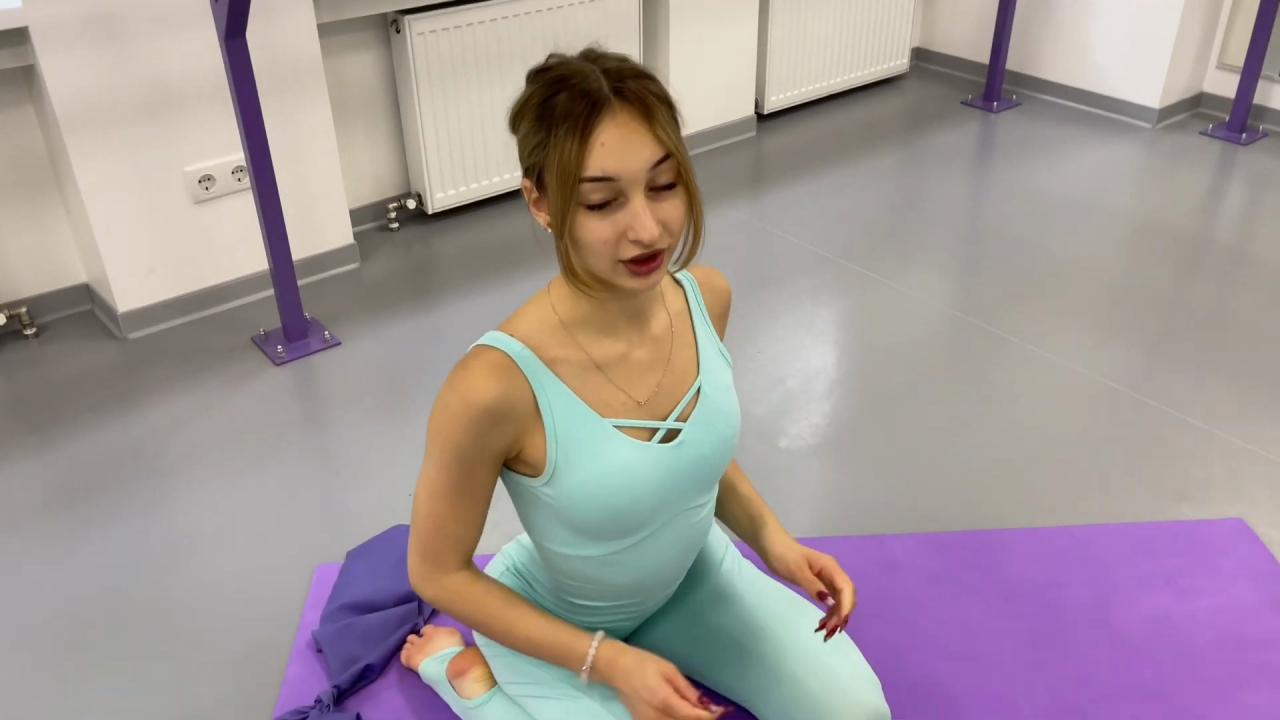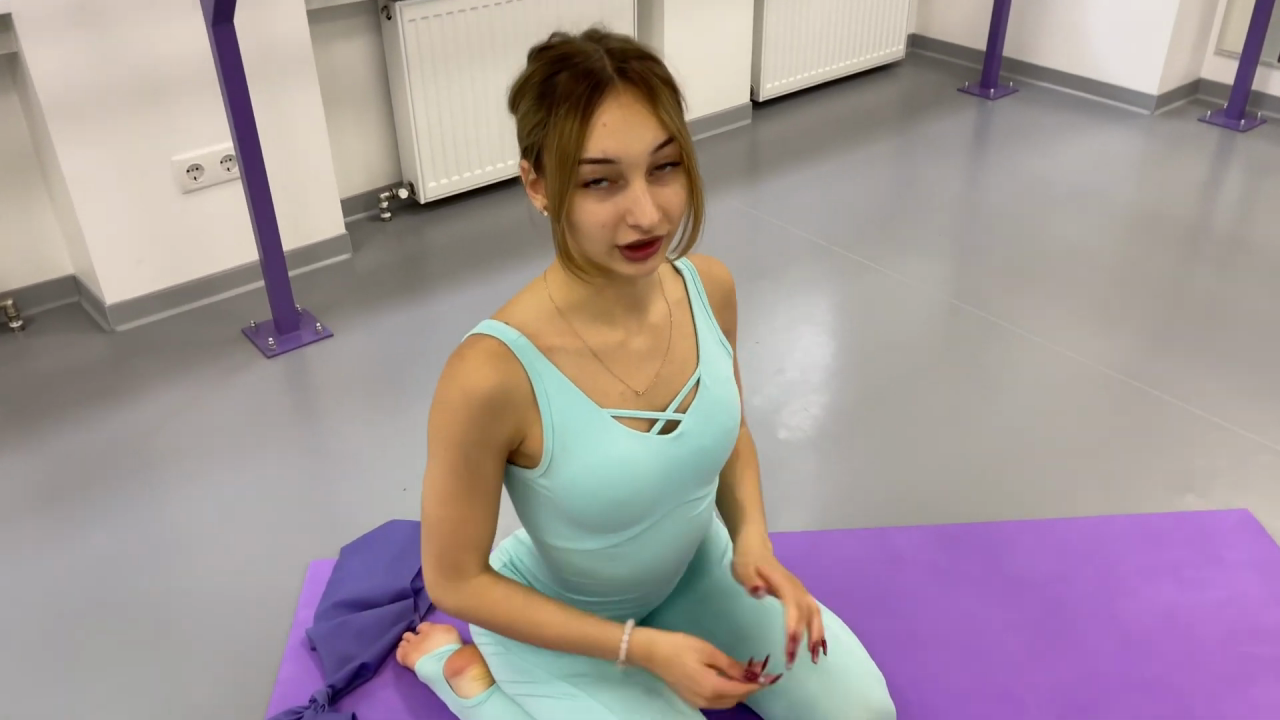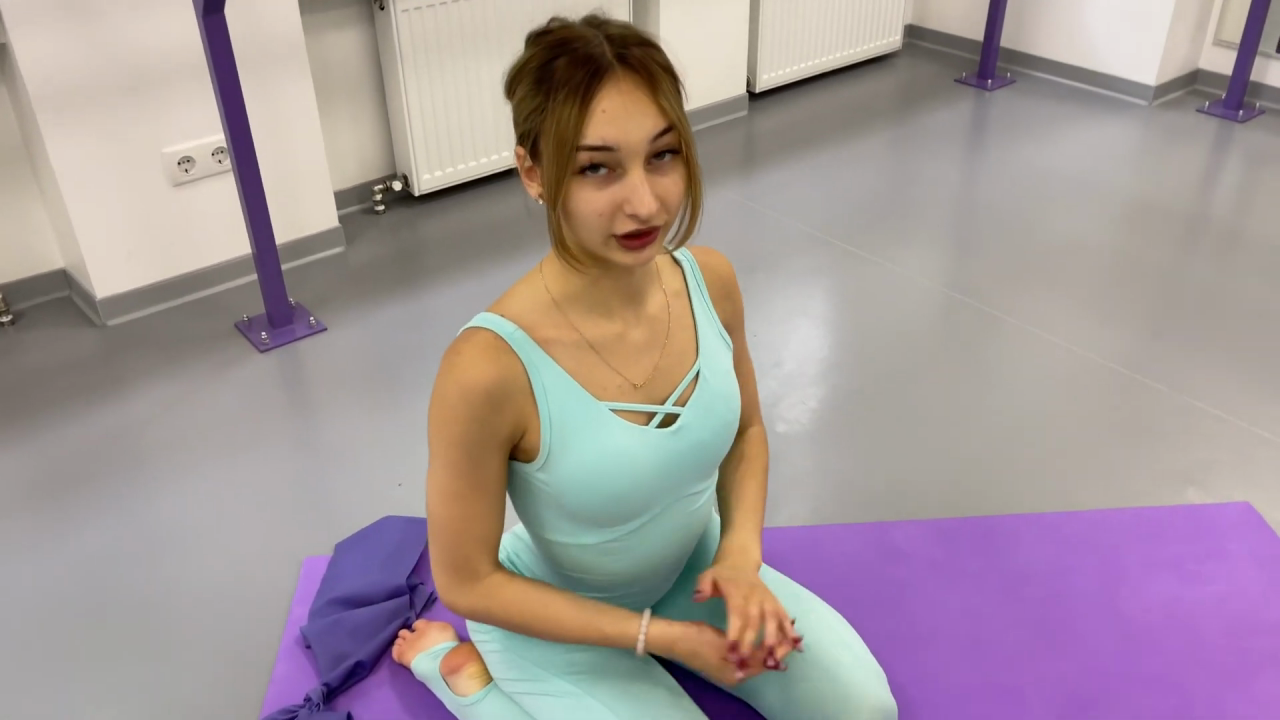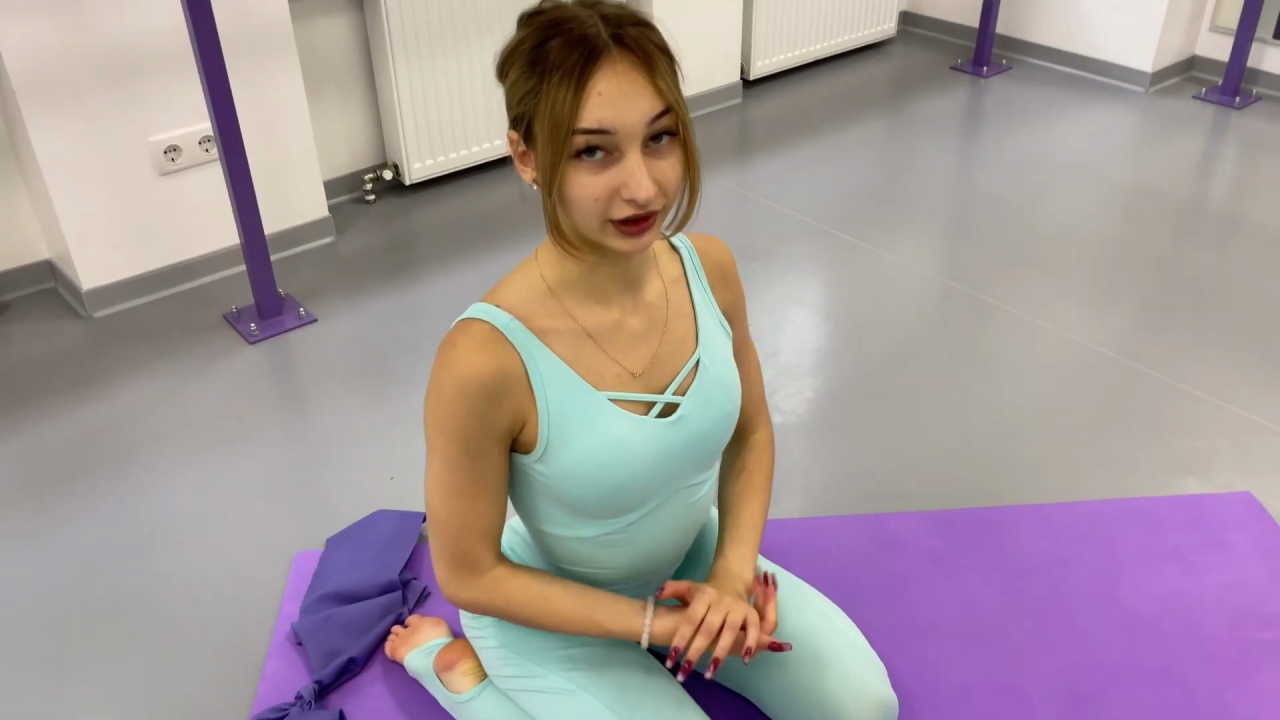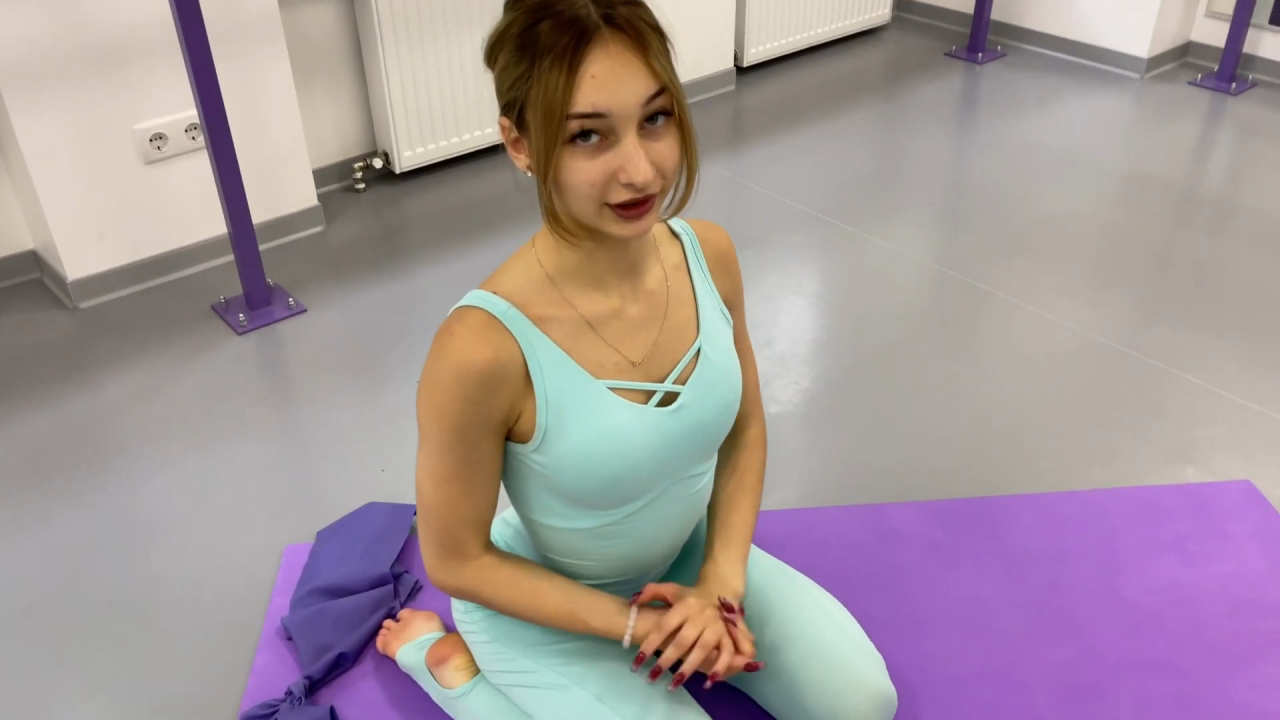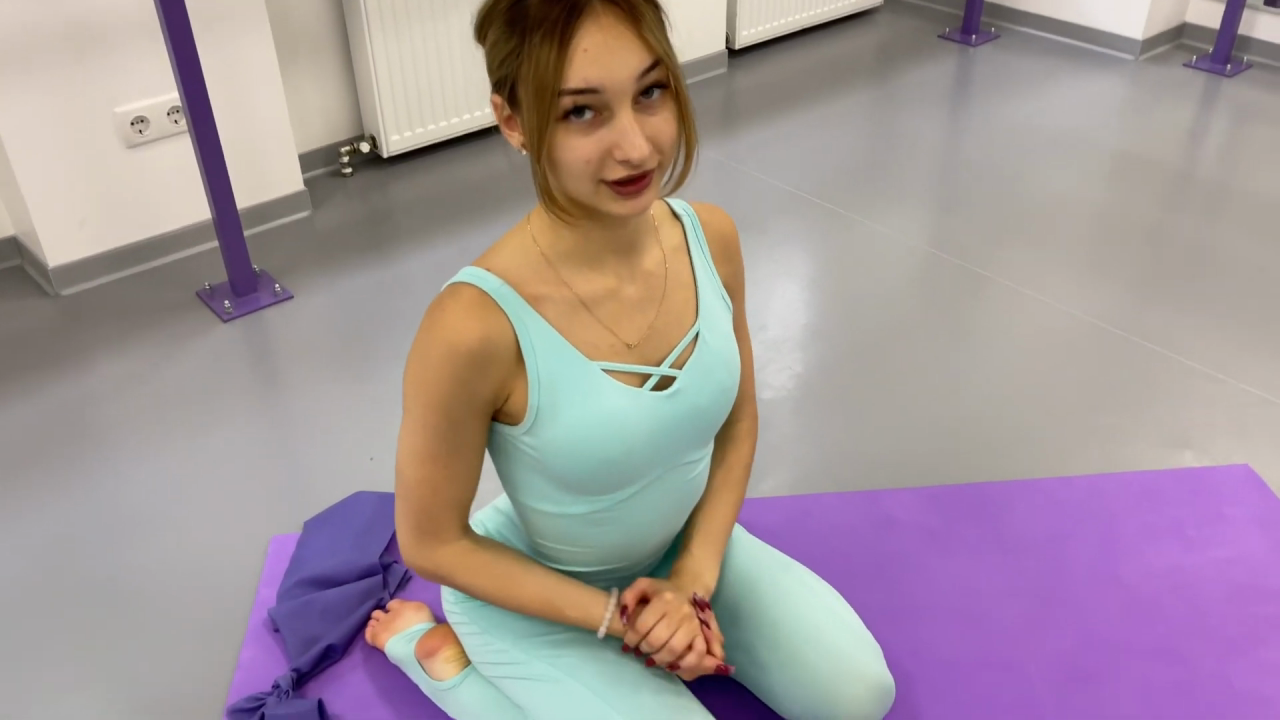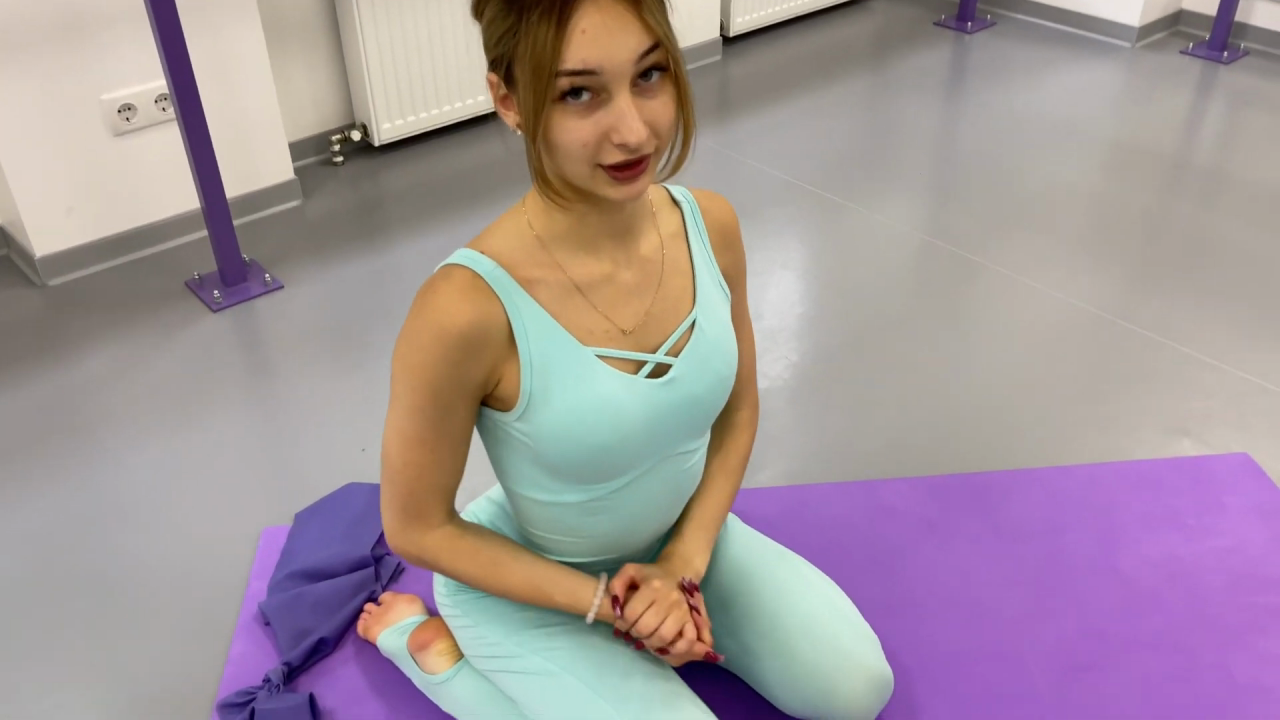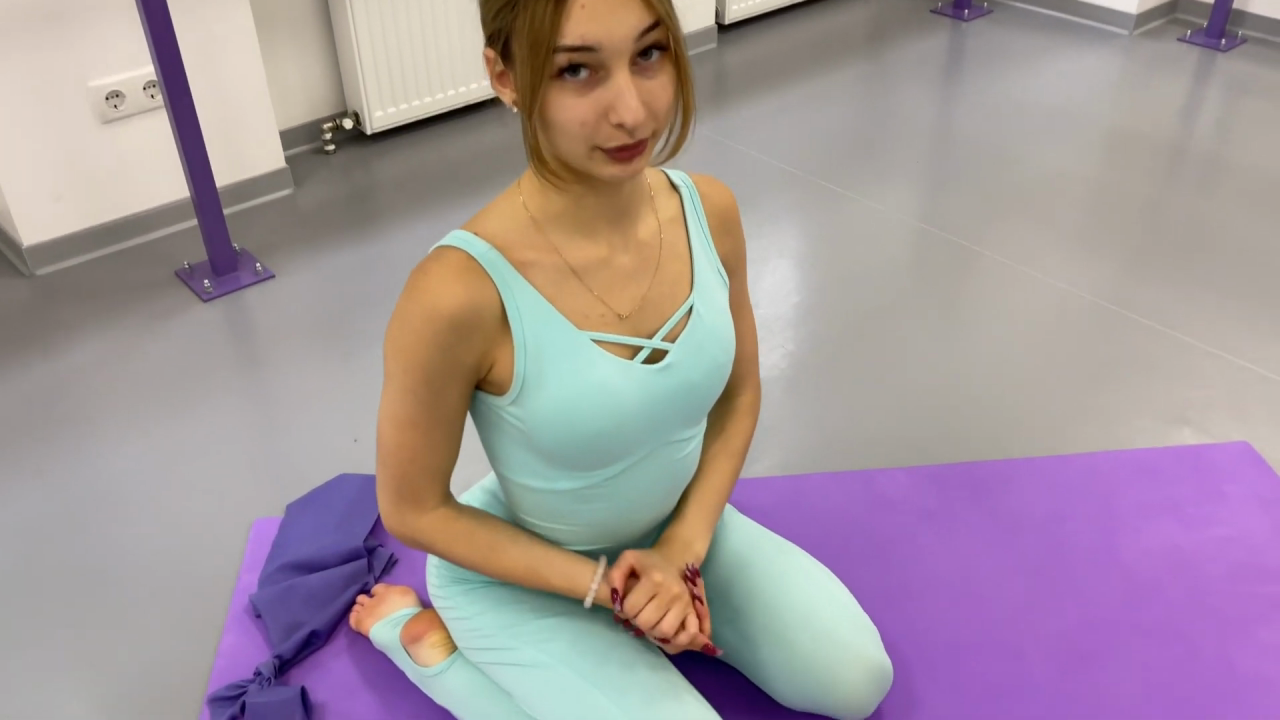
dt=0.1s
person 1, frame 1
right shoulder: (495, 386)
right elbow: (439, 572)
left wrist: (770, 536)
right wrist: (606, 663)
left hip: (687, 576)
right hip: (558, 624)
person 1, frame 2
left shoulder: (709, 288)
right shoulder: (491, 375)
right elbow: (455, 580)
left wrist: (754, 543)
right wrist: (643, 650)
left hip: (688, 569)
right hip: (557, 620)
person 1, frame 3
left shoulder: (709, 280)
right shoulder: (490, 369)
left elbow: (745, 437)
right elbow: (465, 582)
left wrist: (741, 553)
right wrist: (655, 635)
left hip: (686, 568)
right hip: (554, 619)
person 1, frame 4
left shoulder: (708, 268)
right shoulder: (486, 360)
left elbow: (751, 431)
right elbow: (467, 576)
left wrist: (735, 569)
right wrist: (660, 624)
left hip: (686, 559)
right hip: (551, 612)
person 1, frame 5
left shoulder: (709, 255)
right shoulder: (484, 347)
left elbow: (745, 427)
right elbow: (455, 562)
left wrist: (721, 580)
right wrist: (638, 623)
left hip: (684, 558)
right hip: (544, 607)
person 1, frame 6
left shoulder: (709, 237)
right shoulder: (474, 324)
left elbow: (737, 419)
right elbow: (431, 544)
left wrist: (697, 575)
right wrist: (615, 617)
left hip: (675, 546)
right hip: (533, 596)
person 1, frame 7
left shoulder: (708, 225)
right shoulder: (467, 310)
left elbow: (736, 412)
right elbow: (415, 527)
left wrist: (682, 562)
right wrist: (600, 603)
left hip: (672, 542)
right hip: (527, 585)
person 1, frame 8
left shoulder: (708, 210)
right shoulder: (460, 291)
left elbow: (738, 396)
right elbow: (411, 509)
left wrist: (682, 546)
right wrist: (598, 584)
left hip: (670, 529)
right hip: (519, 576)
